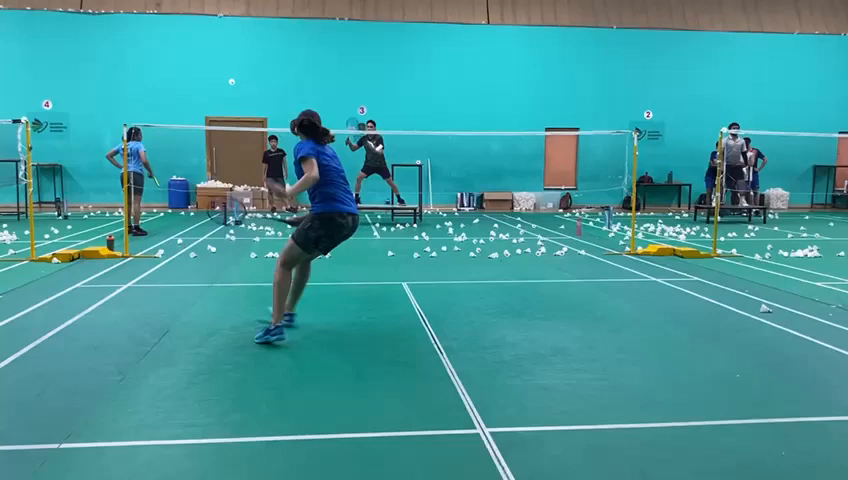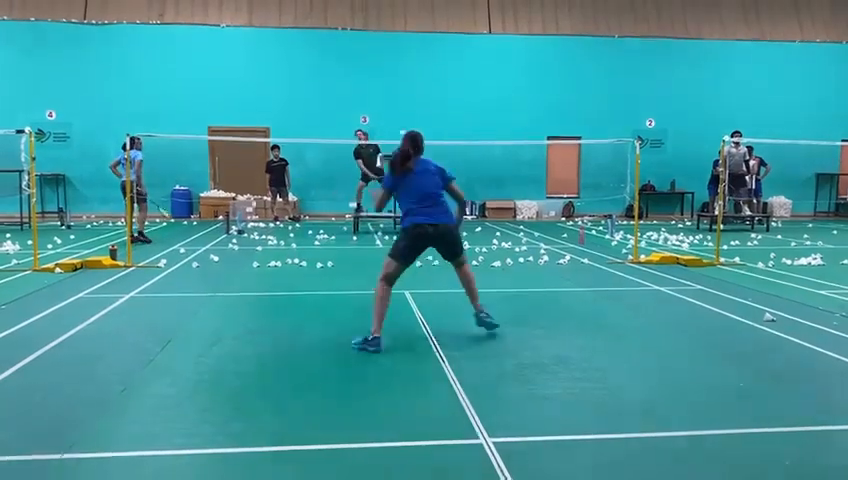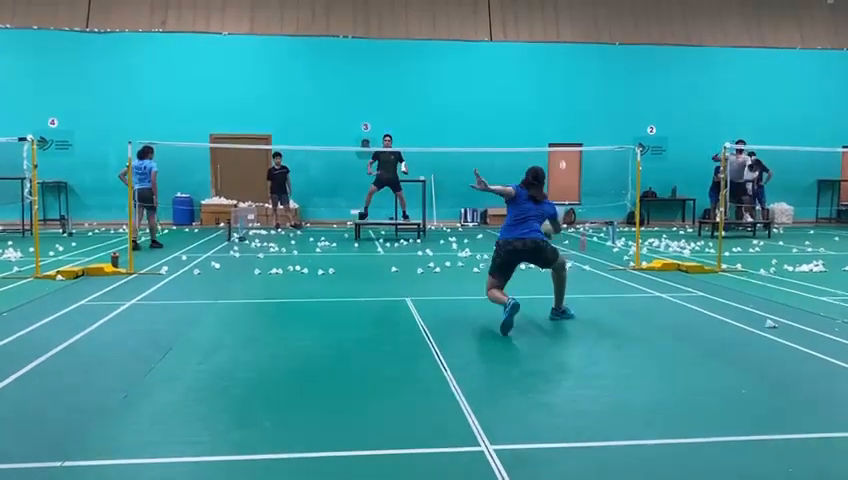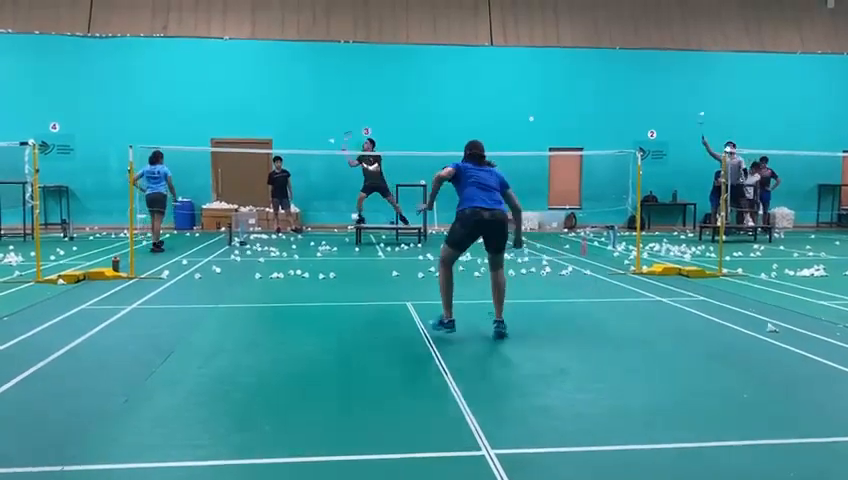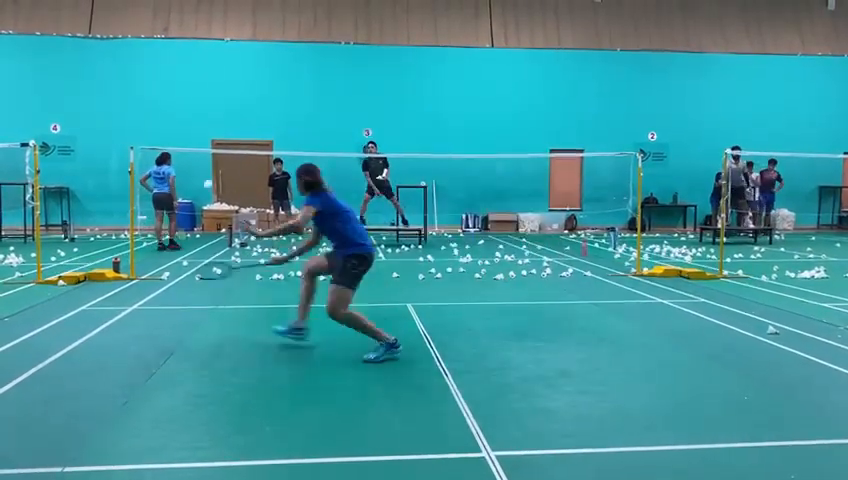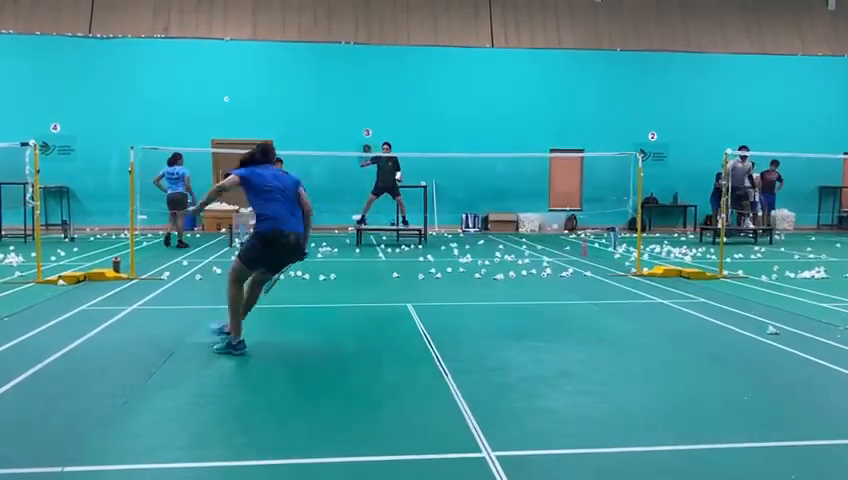
dt=0.5s
person 1, frame 1
left shoulder: (305, 147)
right shoulder: (327, 150)
left elbow: (313, 176)
left wrist: (290, 195)
right wrist: (306, 217)
left hip: (330, 217)
right hip: (349, 218)
left knee: (285, 263)
right knee: (303, 258)
left ankle: (275, 327)
right ankle: (288, 312)
person 1, frame 2
left shoulder: (395, 172)
right shoulder: (436, 168)
left elbow: (379, 206)
right elbow: (461, 198)
right wrist: (459, 219)
left hip: (414, 230)
right hip: (444, 227)
left knee: (385, 281)
right knee: (461, 265)
left ankle: (375, 337)
right ankle: (480, 313)
person 1, frame 3
left shoulder: (517, 190)
right shoulder: (547, 204)
left elbow: (505, 191)
right elbow: (557, 229)
left wrist: (487, 187)
left hip: (507, 245)
right hip: (535, 245)
left knee: (492, 290)
right knee: (560, 266)
left ankle: (508, 302)
right ankle: (558, 310)
person 1, frame 4
left shoulder: (459, 167)
right shoulder: (496, 173)
left elbow: (440, 176)
right elbow: (516, 208)
left wrist: (429, 204)
right wrist: (518, 235)
left hip: (470, 215)
right hip: (498, 217)
left knee: (445, 263)
right knee: (497, 268)
left ankle: (447, 318)
right ankle: (499, 322)
person 1, frame 5
left shoulder: (315, 197)
right shoulder: (322, 199)
left elbow: (297, 224)
right elbow: (315, 239)
left wrist: (264, 233)
right wrist: (287, 257)
left hip: (357, 254)
right hip: (347, 253)
left knee: (335, 310)
right knee: (310, 267)
left ankle: (389, 343)
right ankle: (300, 326)
person 1, frame 6
left shoulder: (247, 172)
right shoulder: (289, 177)
left elbow: (222, 186)
right elbow: (307, 209)
left wrist: (199, 207)
right wrist: (303, 243)
left hip: (270, 234)
right hip: (295, 239)
left knee: (235, 279)
right knee: (256, 281)
left ankle: (235, 340)
right ankle: (232, 330)
